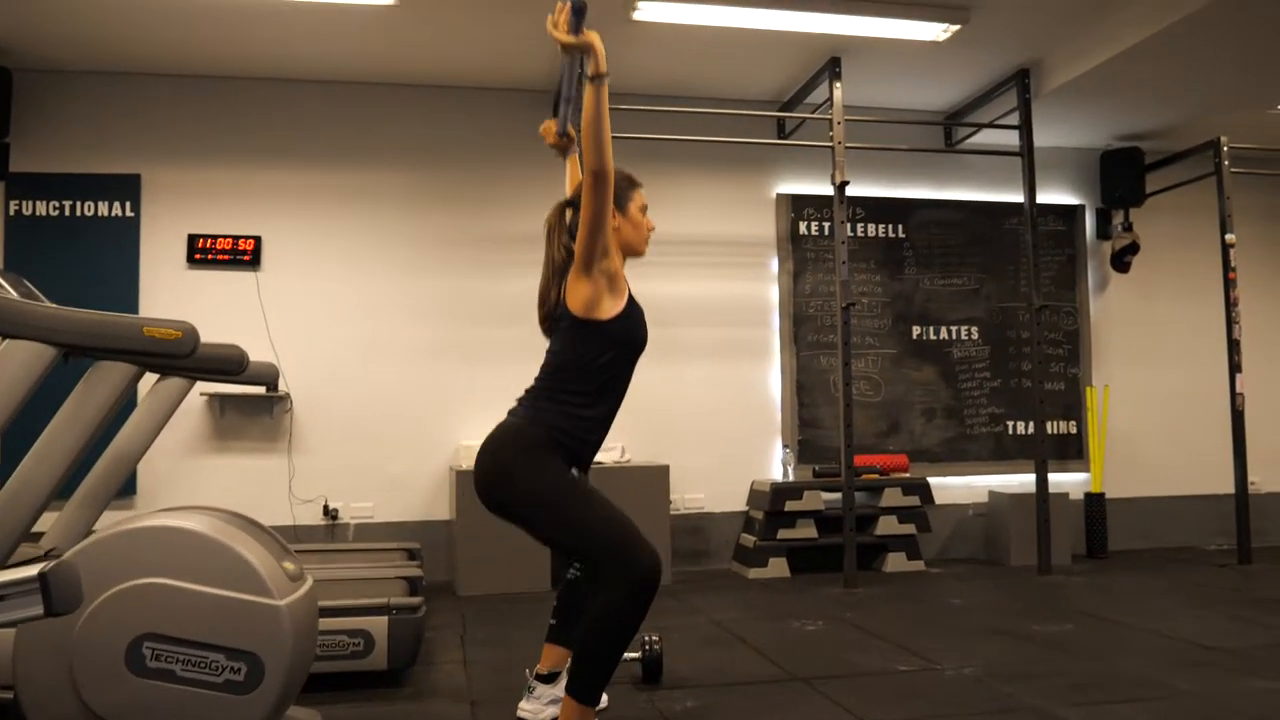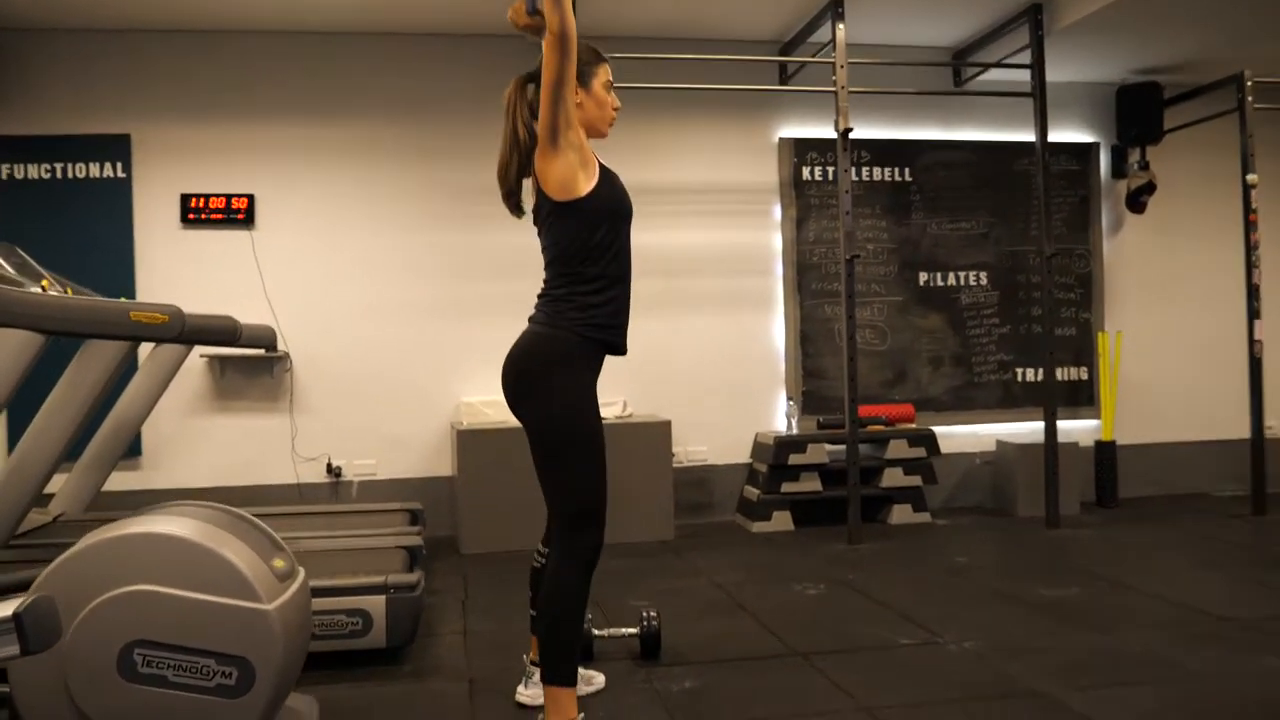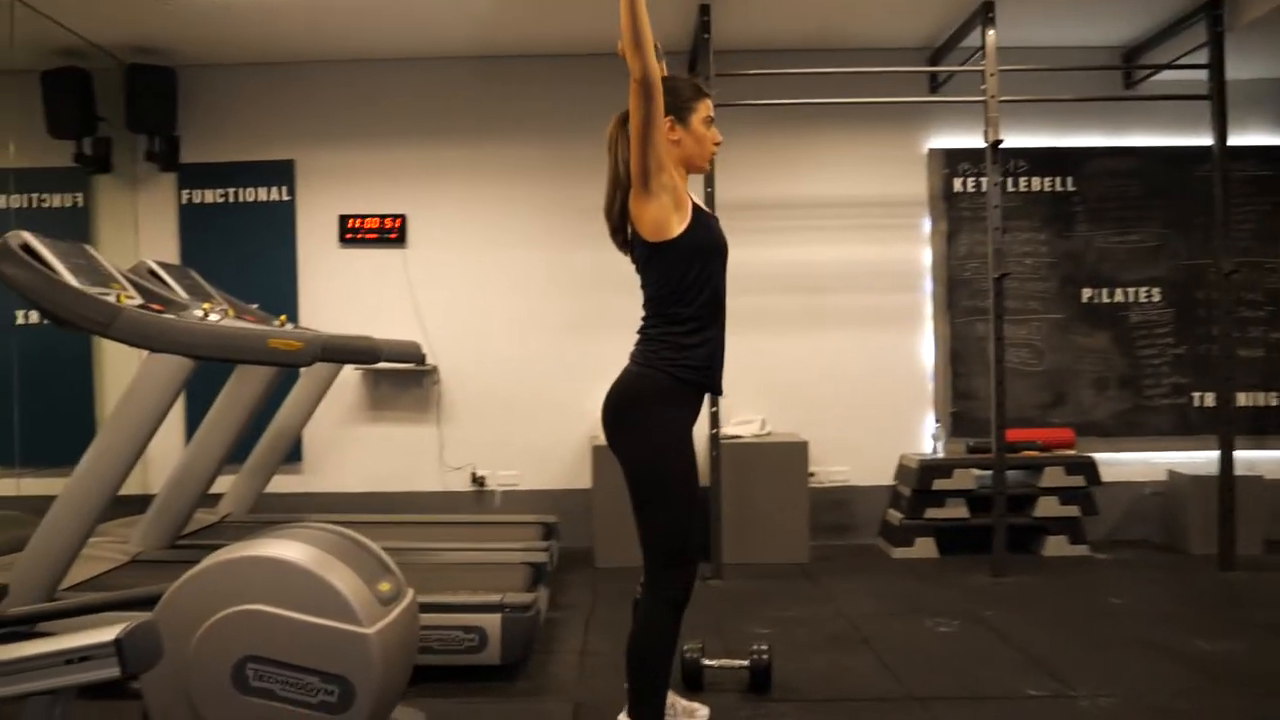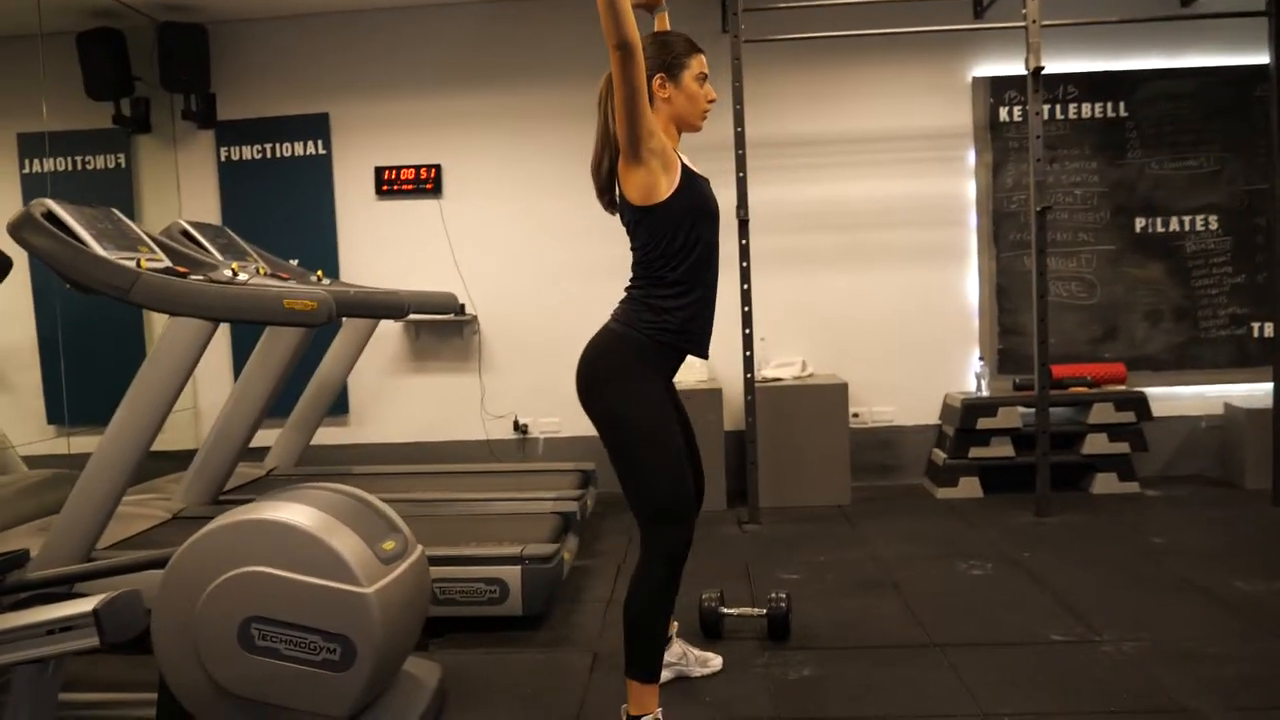
dt=0.5s
person 1, frame 1
left shoulder: (592, 278)
right shoulder: (597, 276)
left elbow: (590, 193)
right elbow: (597, 182)
left wrist: (565, 151)
right wrist: (594, 72)
left hip: (533, 455)
right hip: (524, 461)
left knee: (603, 555)
right knee: (635, 567)
person 1, frame 2
left shoulder: (567, 157)
right shoulder: (565, 150)
left hip: (556, 362)
right hip: (557, 364)
left knee: (569, 526)
right knee: (579, 536)
person 1, frame 3
left shoulder: (668, 191)
right shoulder: (656, 190)
left elbow: (657, 91)
right elbow: (644, 86)
left hip: (661, 400)
right hip: (654, 403)
left knee: (672, 564)
right knee: (670, 571)
person 1, frame 4
left shoulder: (663, 150)
right shoulder: (648, 152)
left hip: (643, 367)
right hip: (625, 367)
left knee: (683, 501)
right knee: (667, 531)
left ankle: (659, 642)
